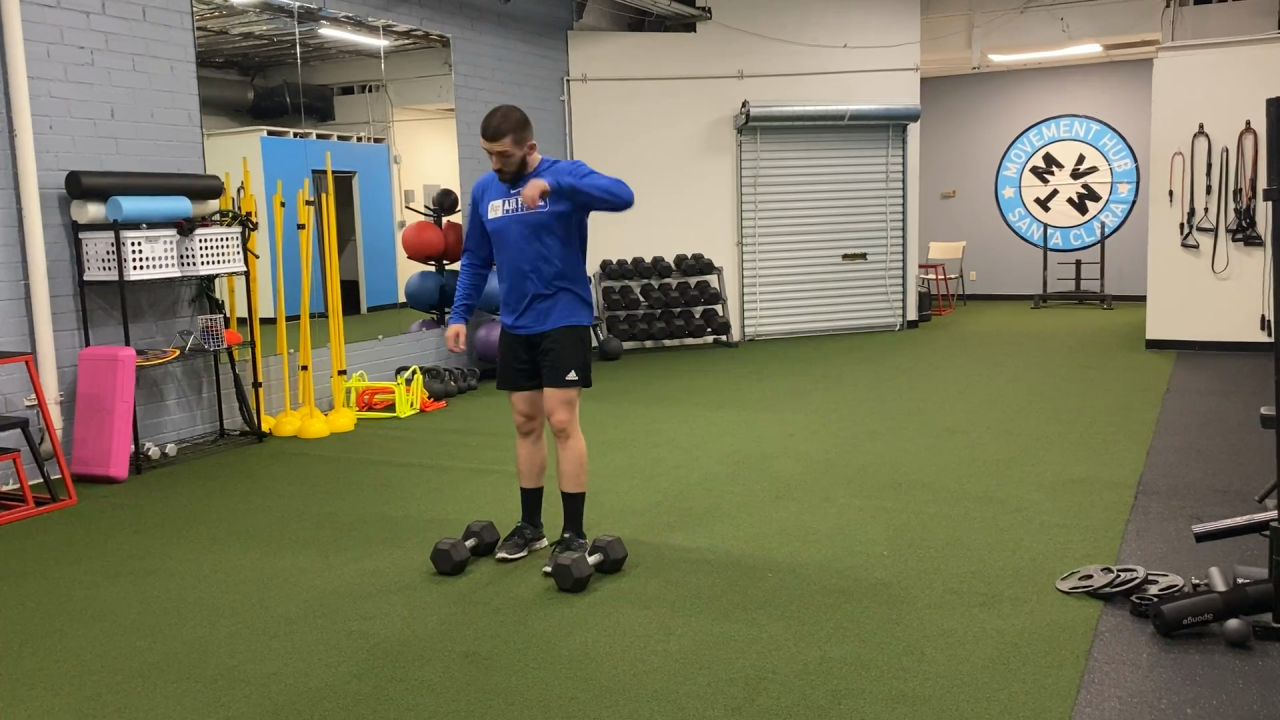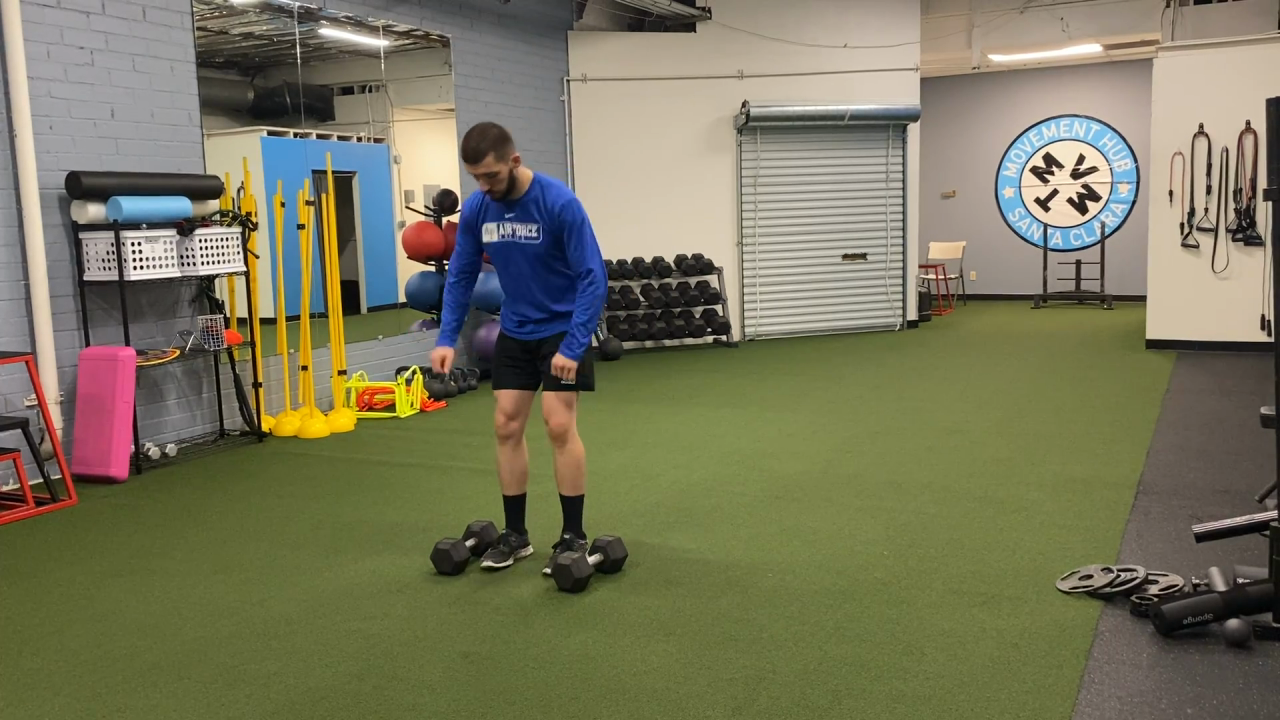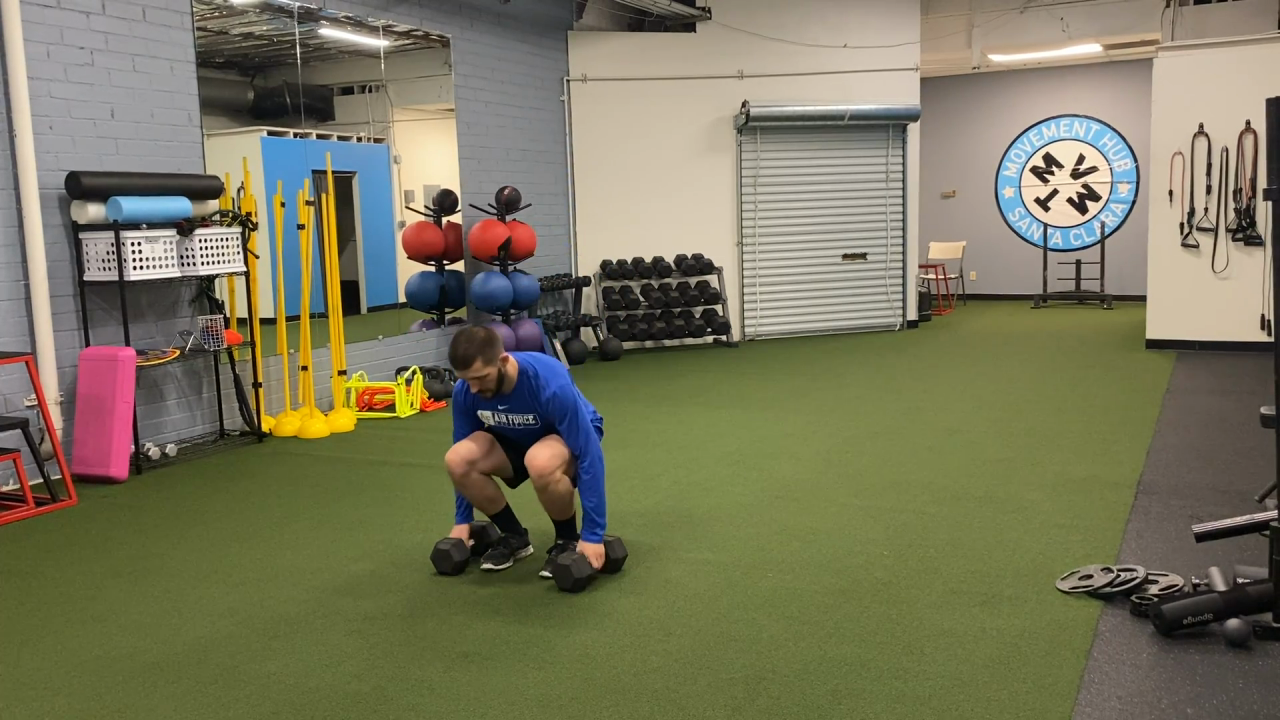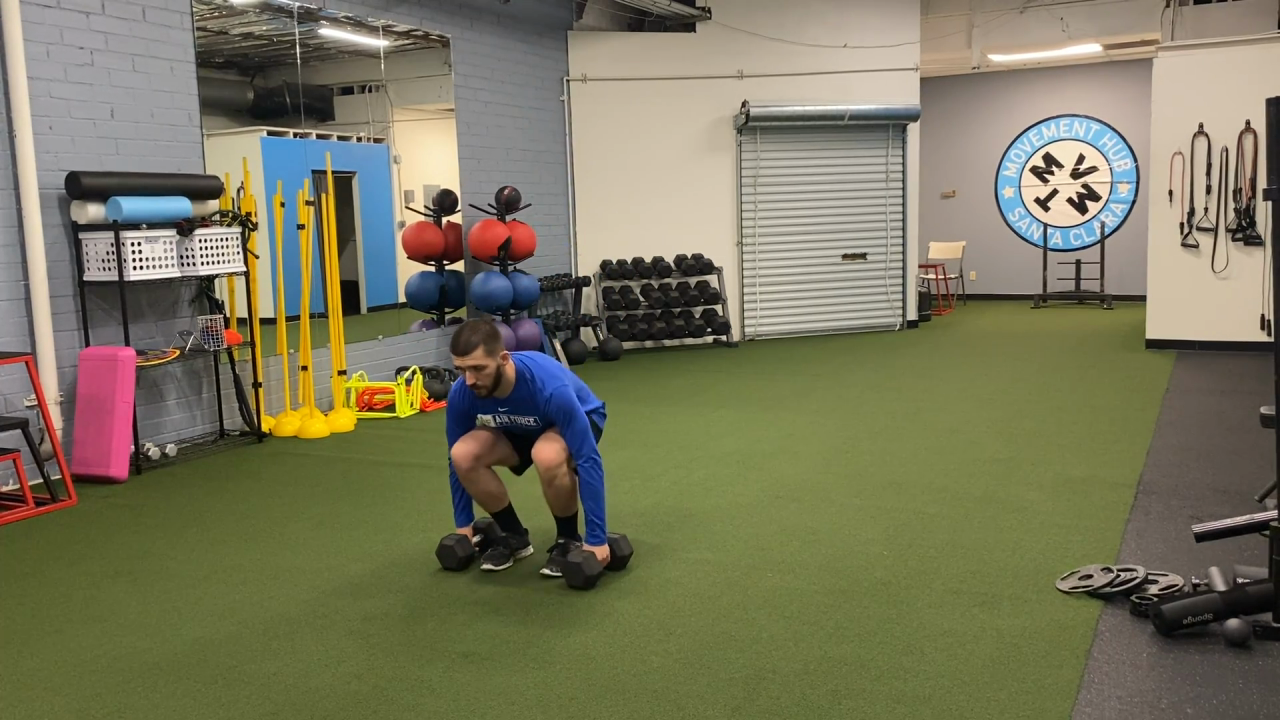
dt=0.7s
person 1, frame 1
left shoulder: (565, 177)
right shoulder: (483, 192)
left elbow: (622, 196)
right elbow: (475, 260)
left wrist: (552, 181)
right wrist: (459, 314)
left hip: (564, 321)
right hip: (515, 326)
left knee: (562, 423)
right knee: (526, 425)
left ankle: (574, 533)
right ankle: (531, 525)
person 1, frame 2
left shoulder: (560, 203)
right shoulder: (474, 209)
left elbow: (592, 276)
right elbow: (460, 276)
left wrist: (574, 346)
right wrist: (447, 338)
left hip: (562, 330)
right hip: (515, 333)
left knee: (559, 426)
right knee: (507, 427)
left ankle: (573, 536)
right ankle: (515, 533)
person 1, frame 3
left shoulder: (551, 385)
right shoulder: (465, 391)
left elbow: (590, 457)
right elbow: (463, 447)
left wrist: (592, 535)
right wrist: (462, 519)
left hip: (571, 436)
right hip: (518, 438)
left knee: (541, 464)
right knee: (456, 460)
left ankle: (567, 541)
right ankle: (513, 536)
person 1, frame 4
left shoulder: (551, 388)
right shoulder: (461, 393)
left elbow: (588, 459)
right elbow: (456, 459)
left wrist: (596, 538)
right wrist: (463, 524)
left hip: (581, 414)
right hip: (520, 427)
left knee: (549, 456)
right knee: (464, 454)
left ankle: (569, 540)
right ankle: (513, 535)
